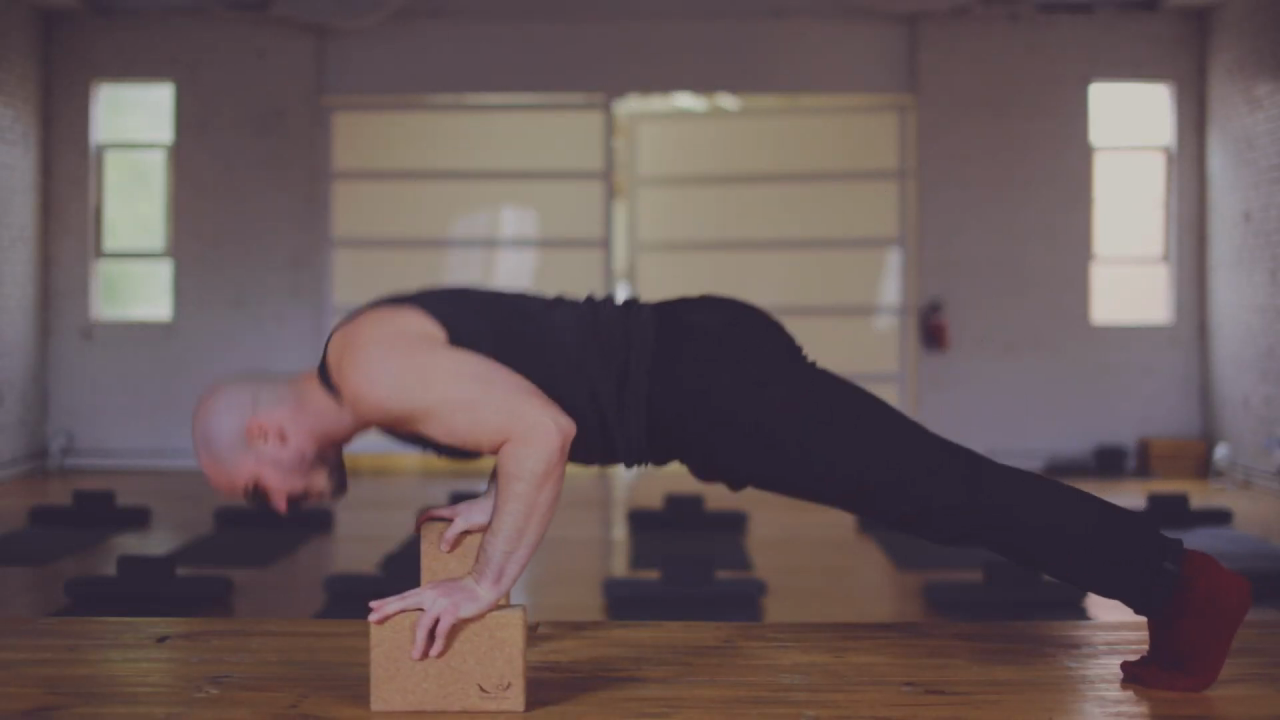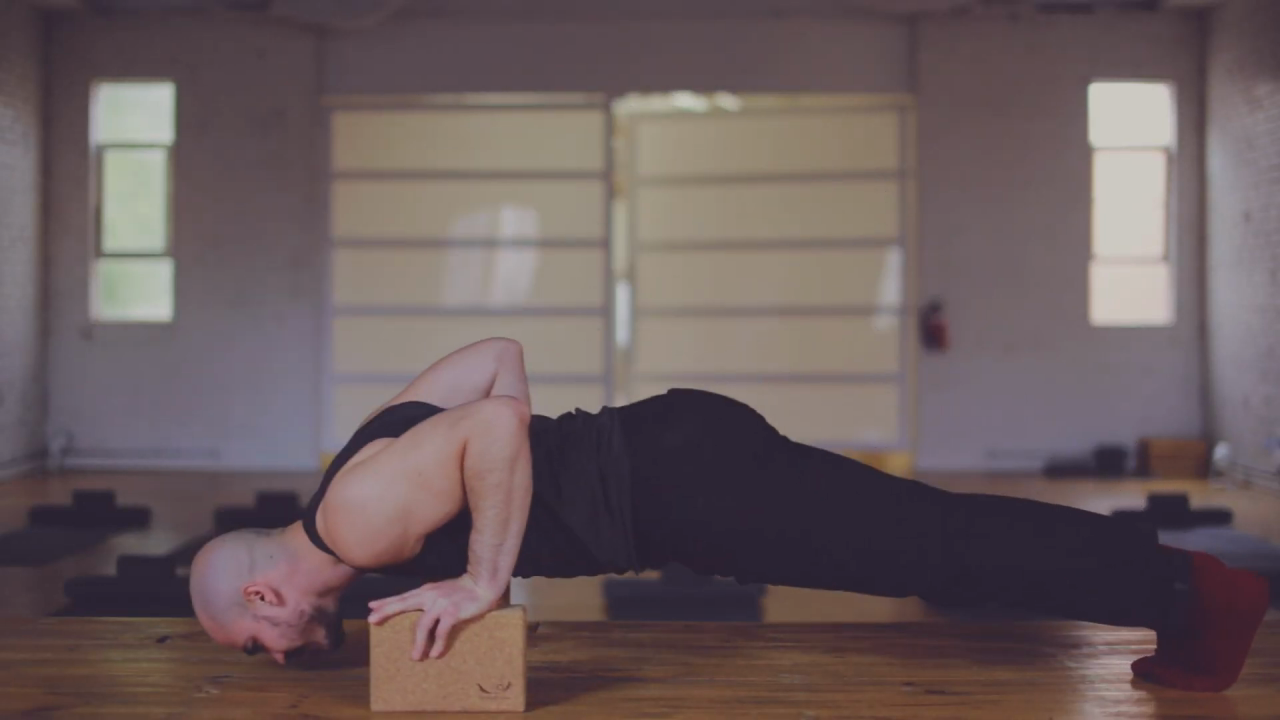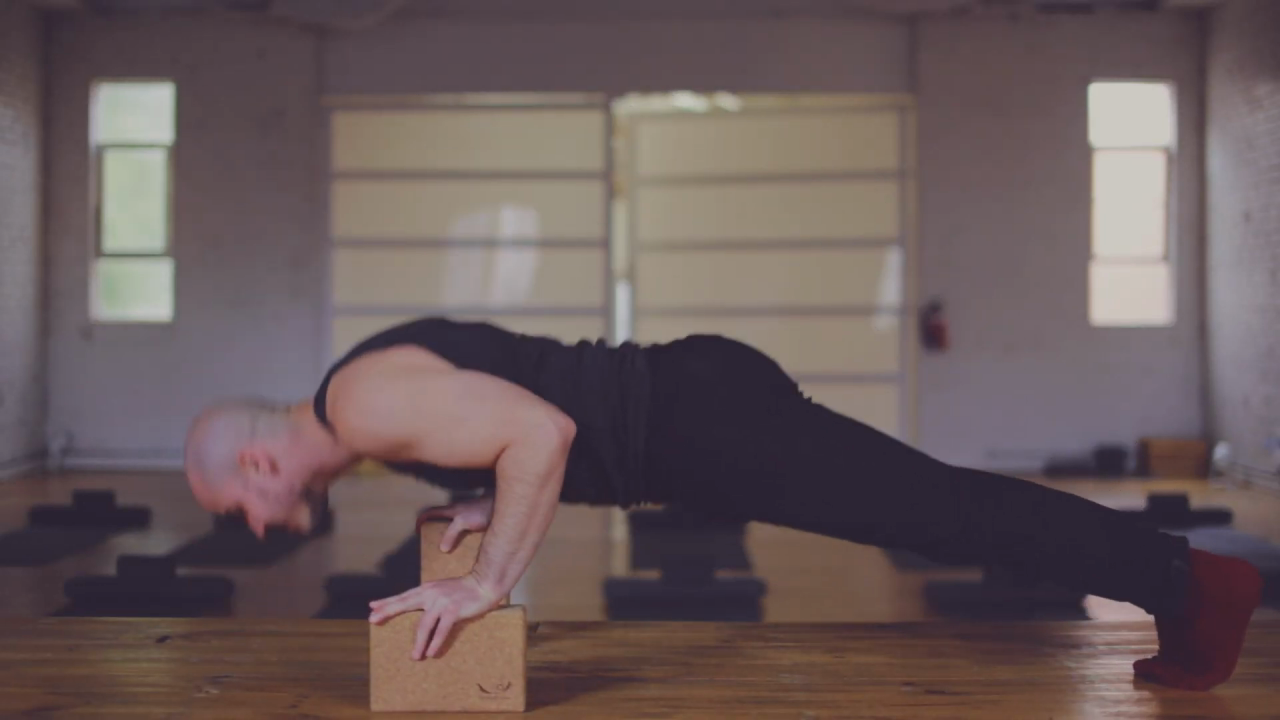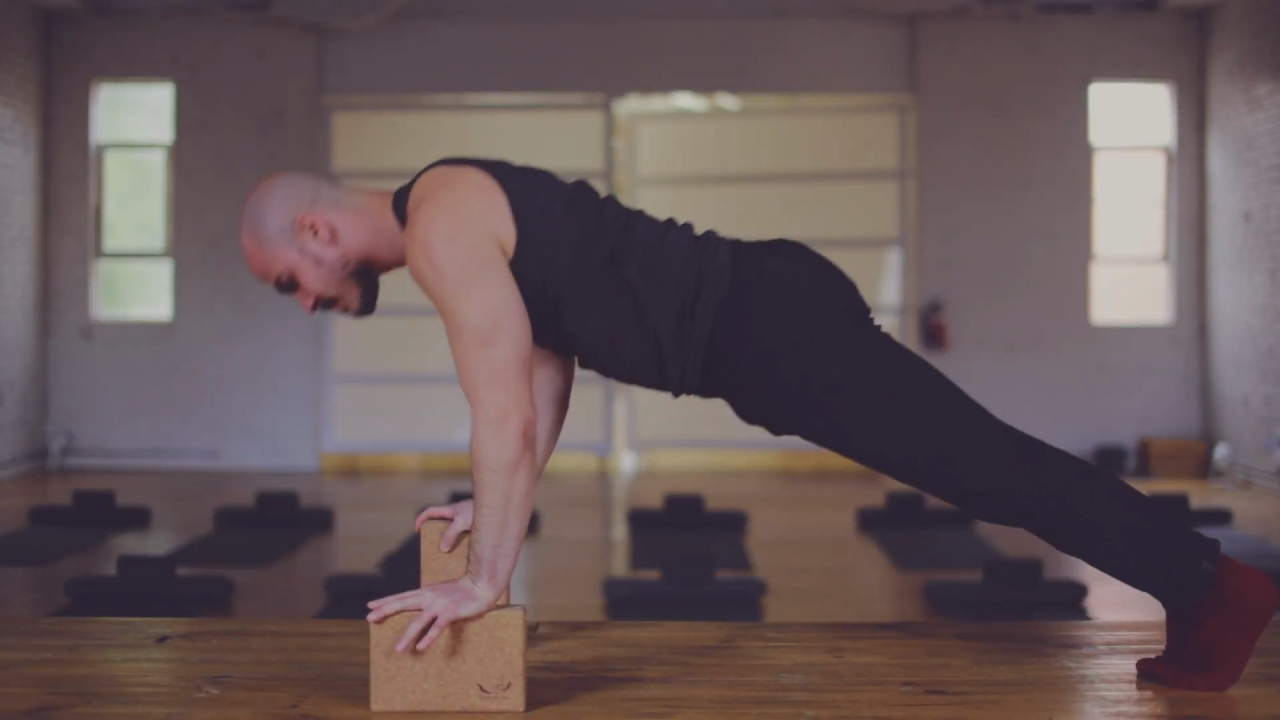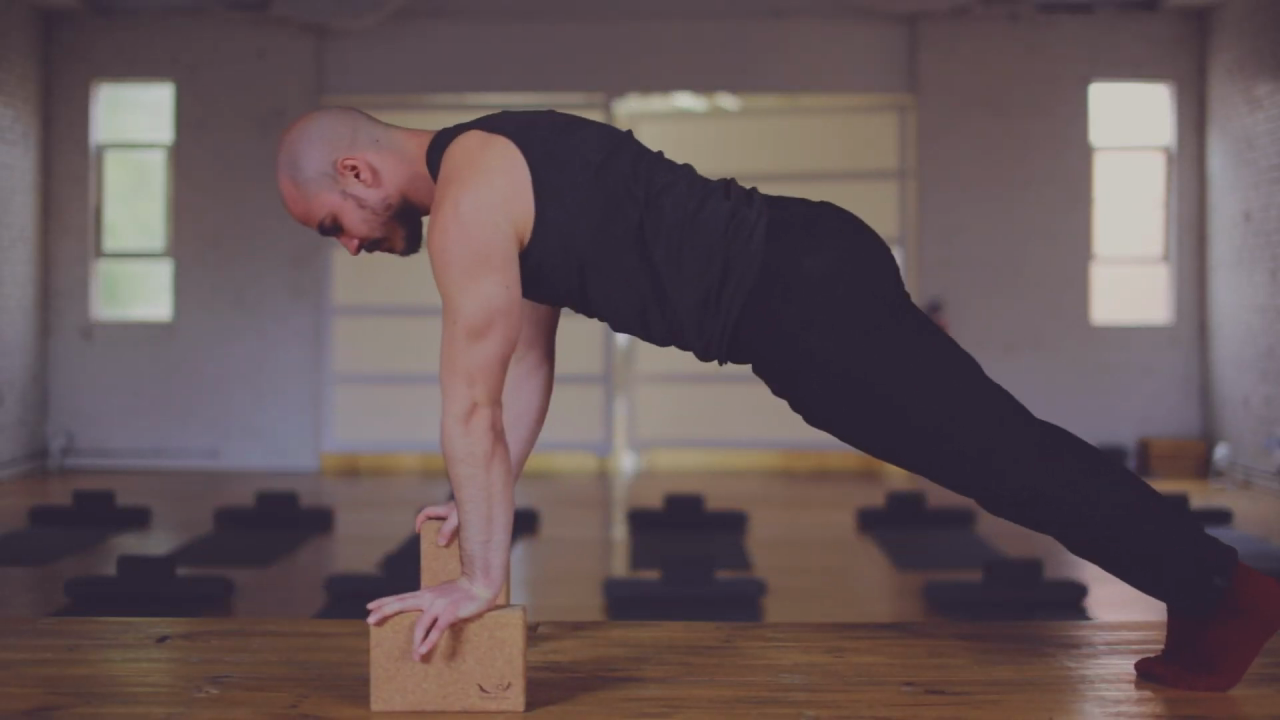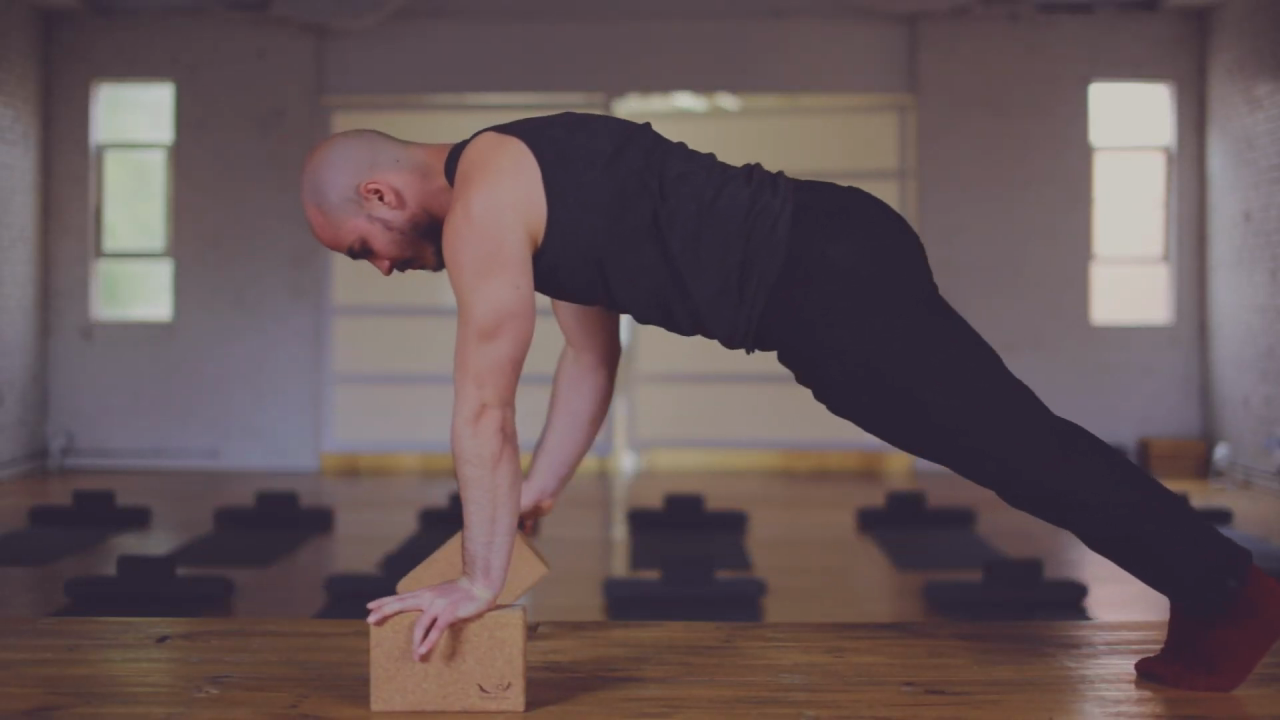
dt=0.4s
person 1, frame 1
left shoulder: (371, 370)
right shoulder: (380, 350)
left elbow: (545, 434)
left wrist: (484, 584)
right wrist: (504, 502)
left hip: (704, 386)
right hip: (695, 365)
left knee: (948, 495)
right knee: (940, 492)
left ankle: (1183, 587)
right ankle: (1164, 580)
person 1, frame 2
left shoulder: (356, 520)
right shoulder: (371, 468)
left elbow: (496, 424)
right elbow: (498, 352)
left wrist: (480, 580)
left hip: (685, 489)
right hip: (677, 446)
left knee: (942, 550)
right knee: (941, 535)
left ankle: (1192, 595)
right ankle: (1177, 588)
person 1, frame 3
left shoulder: (364, 408)
right shoulder: (370, 386)
left elbow: (544, 427)
left wrist: (488, 578)
right wrist: (496, 499)
left hip: (700, 423)
right hip: (690, 401)
left knee: (950, 516)
right knee: (944, 507)
left ankle: (1189, 585)
right ankle: (1180, 584)
person 1, frame 4
left shoulder: (440, 227)
right shoulder: (451, 211)
left elbow: (501, 410)
right elbow: (546, 364)
left wrist: (483, 577)
right wrist: (502, 499)
left hip: (765, 325)
right hip: (759, 311)
left knee: (984, 469)
right knee: (982, 463)
person 1, frame 5
left shoulder: (469, 202)
right shoulder: (494, 170)
left elbow: (471, 403)
right elbow: (527, 357)
left wrist: (479, 578)
right wrist: (487, 502)
left hip: (800, 301)
right hip: (802, 270)
left knee: (1001, 462)
right knee: (1001, 450)
person 1, frame 6
left shoulder: (482, 203)
right shoulder: (523, 178)
left elbow: (482, 405)
right elbow: (591, 352)
left wrist: (481, 577)
right wrist: (531, 492)
left hip: (825, 284)
right hip: (830, 251)
left knee: (1021, 454)
right knee: (1021, 446)
